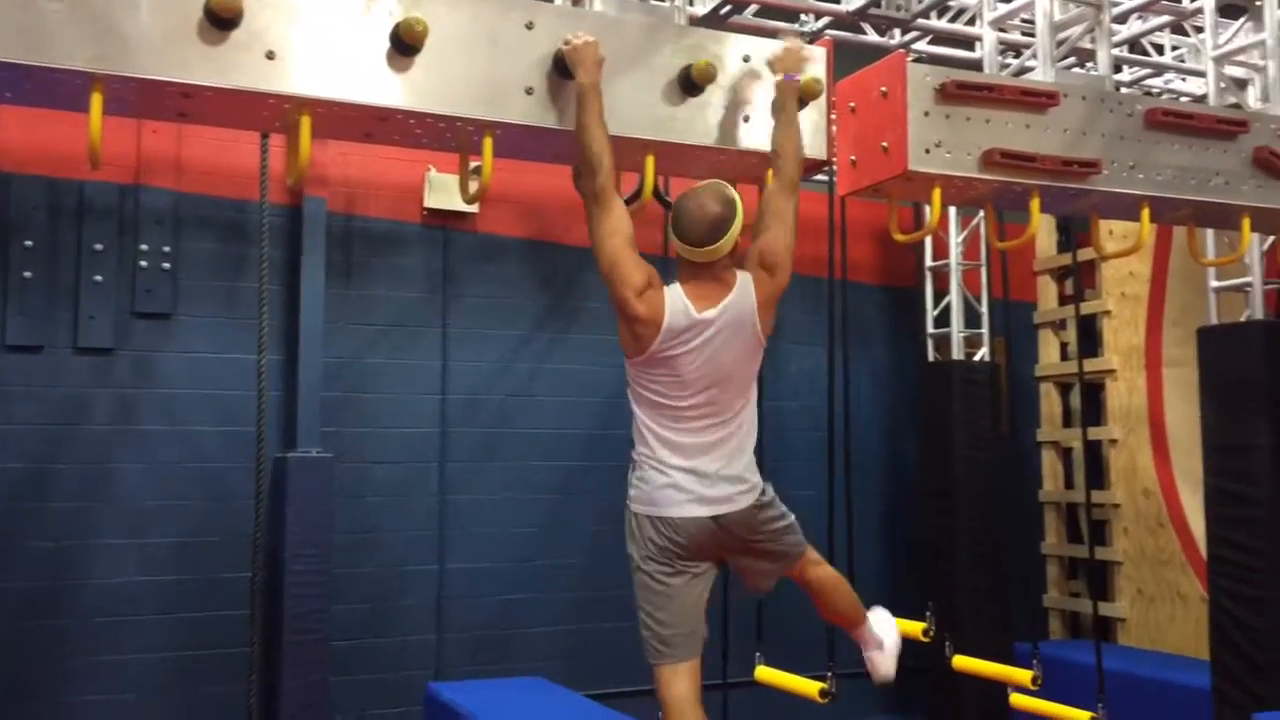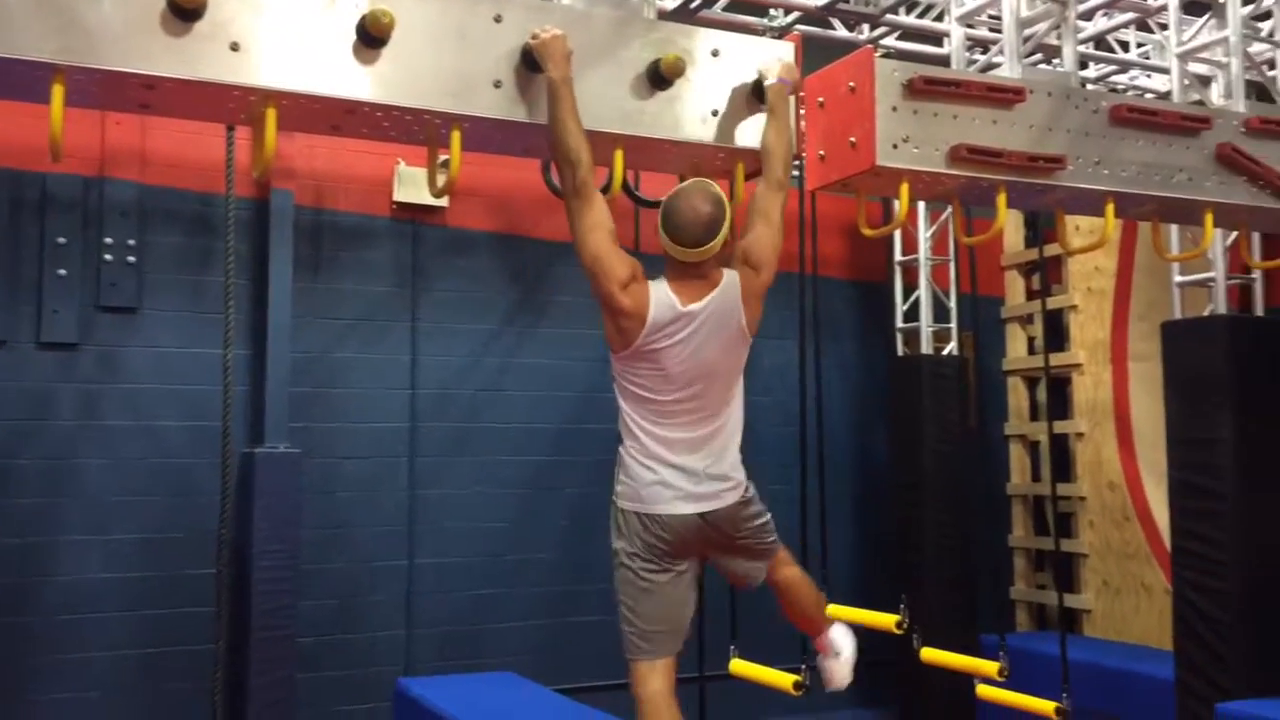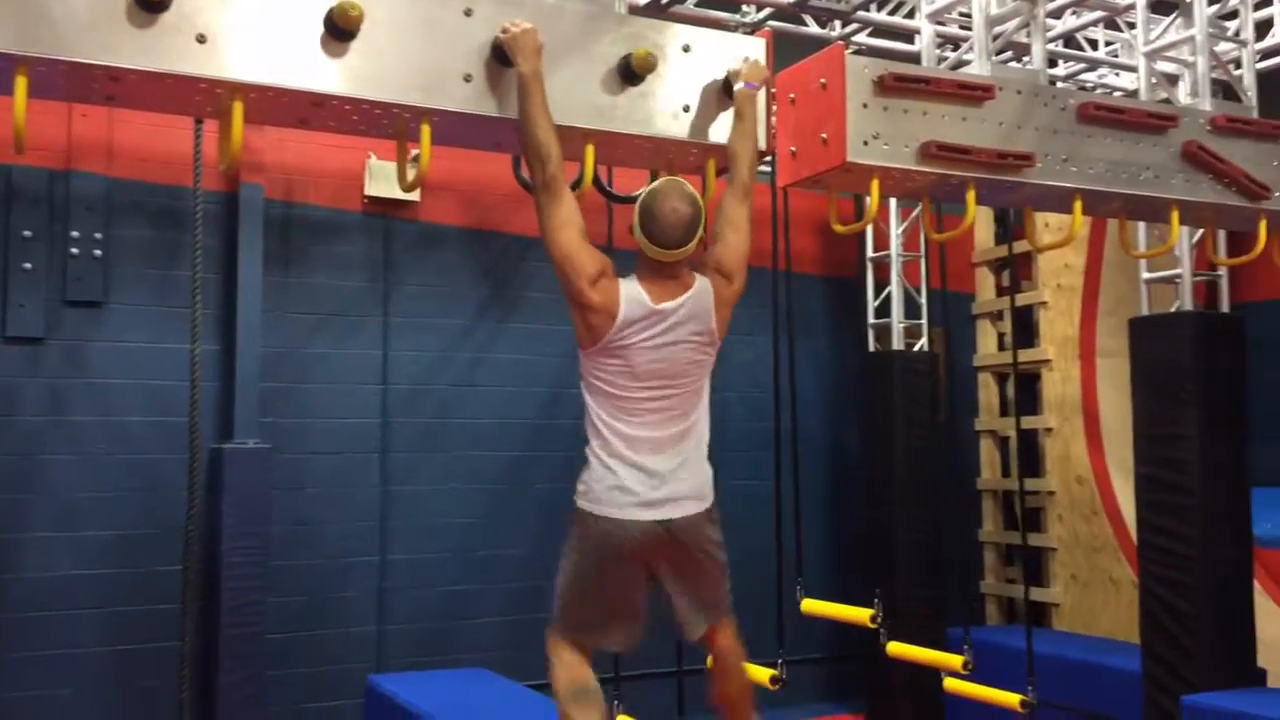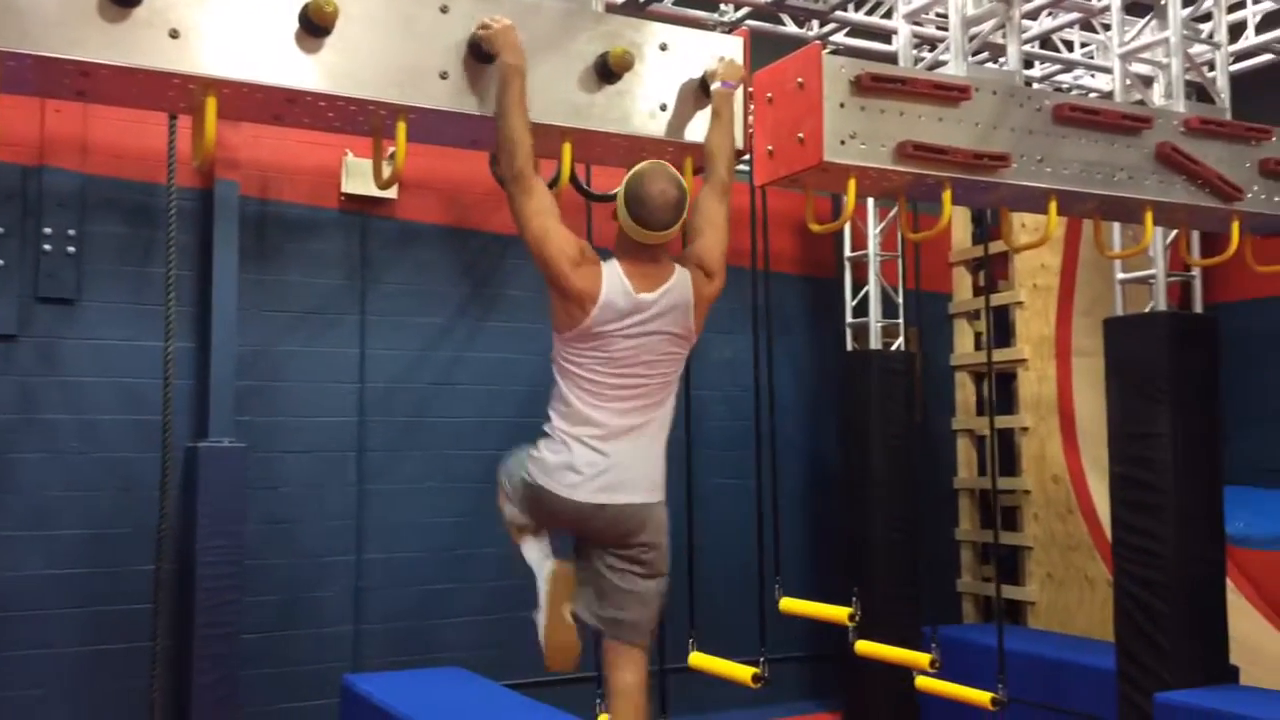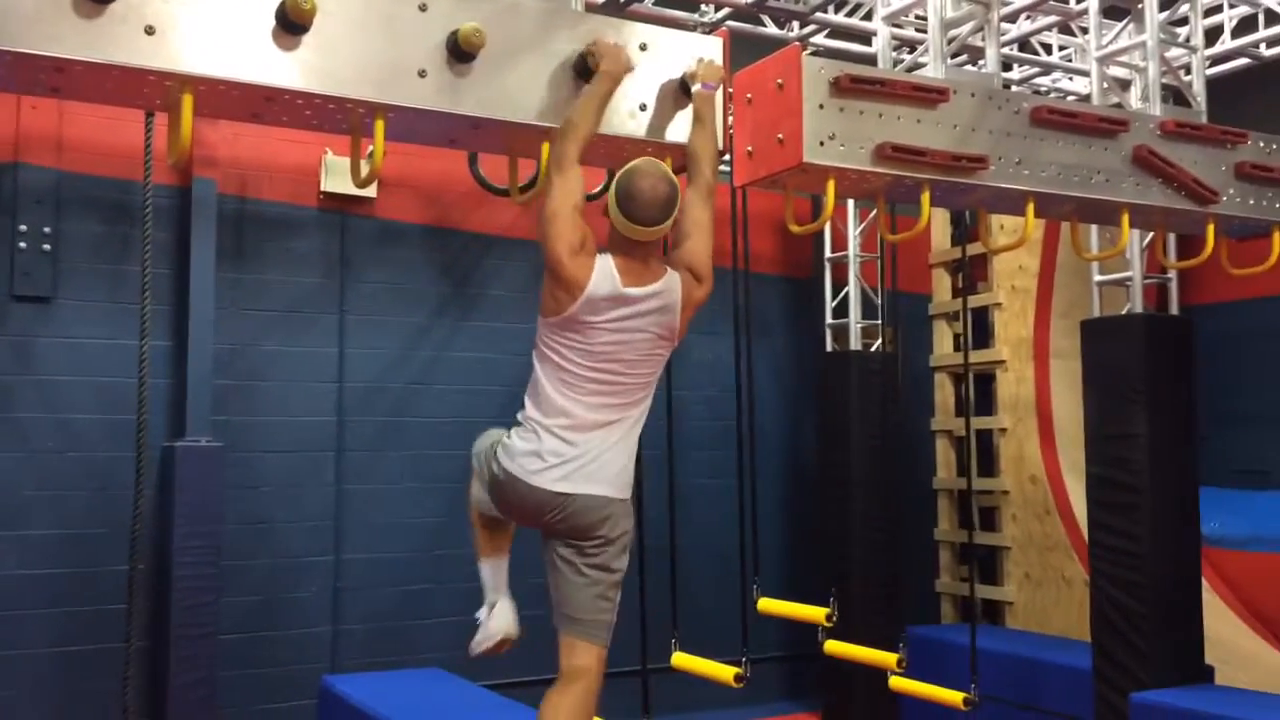
dt=0.2s
person 1, frame 1
left shoulder: (644, 306)
right shoulder: (761, 294)
left elbow: (601, 189)
right elbow: (787, 183)
left wrist: (587, 82)
right wrist: (785, 87)
left hip: (664, 517)
right hip: (742, 505)
right knee: (807, 560)
right ankle: (873, 639)
person 1, frame 2
left shoulder: (630, 302)
right shoulder: (746, 292)
left elbow: (579, 184)
right elbow: (774, 185)
left wrist: (558, 76)
right wrist: (778, 96)
left hip: (649, 512)
right hip: (728, 501)
right knee: (777, 565)
right ankle: (829, 644)
person 1, frame 3
left shoulder: (600, 299)
right shoulder: (718, 296)
left elbow: (548, 180)
right elbow: (741, 190)
left wrist: (528, 69)
right wrist: (746, 98)
left hip: (608, 514)
right hip: (689, 512)
left knee: (564, 642)
right knee: (720, 633)
person 1, frame 4
left shoulder: (580, 280)
right shoulder: (699, 288)
left elbow: (517, 170)
right elbow: (719, 186)
left wrist: (512, 66)
right wrist: (723, 96)
left hip: (559, 490)
right hip: (636, 505)
left knee: (514, 481)
left ankle: (547, 566)
person 1, frame 5
left shoulder: (575, 270)
right shoulder: (687, 289)
left elbow: (566, 156)
right elbow: (701, 185)
left wrist: (608, 74)
right wrist: (704, 95)
left hip: (527, 479)
right hip: (602, 499)
left knee: (490, 456)
left ankle: (496, 605)
